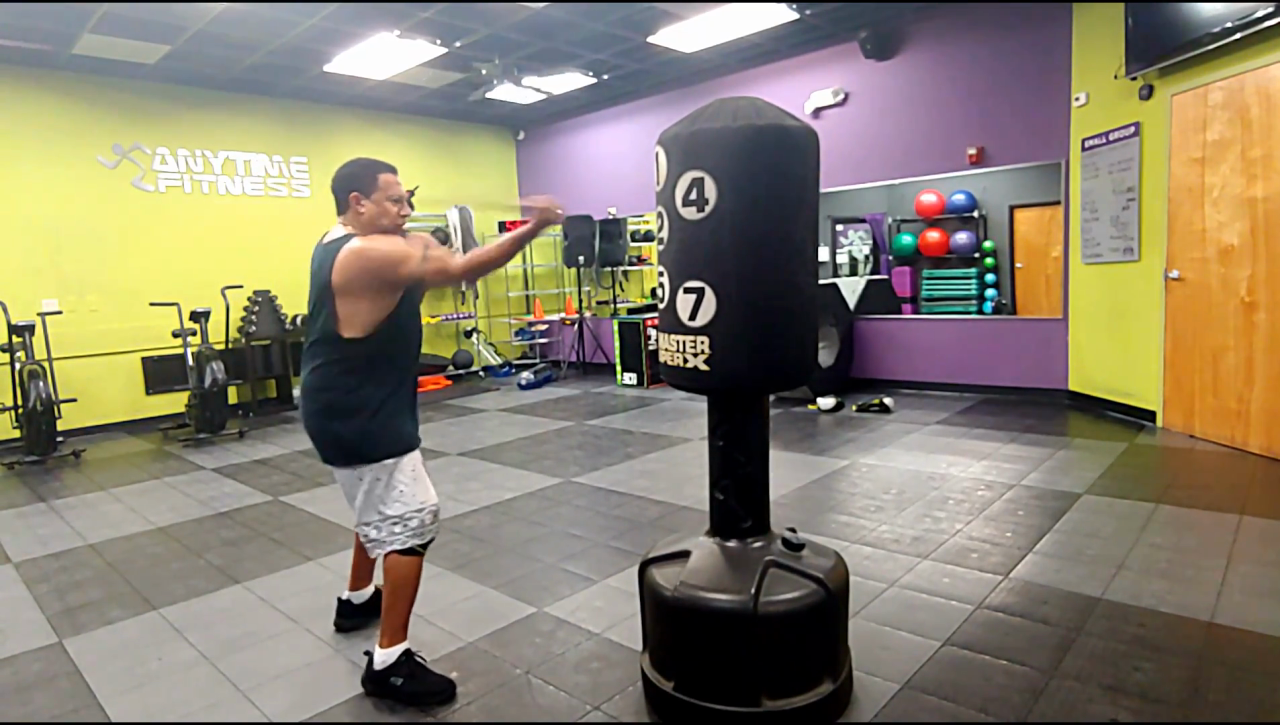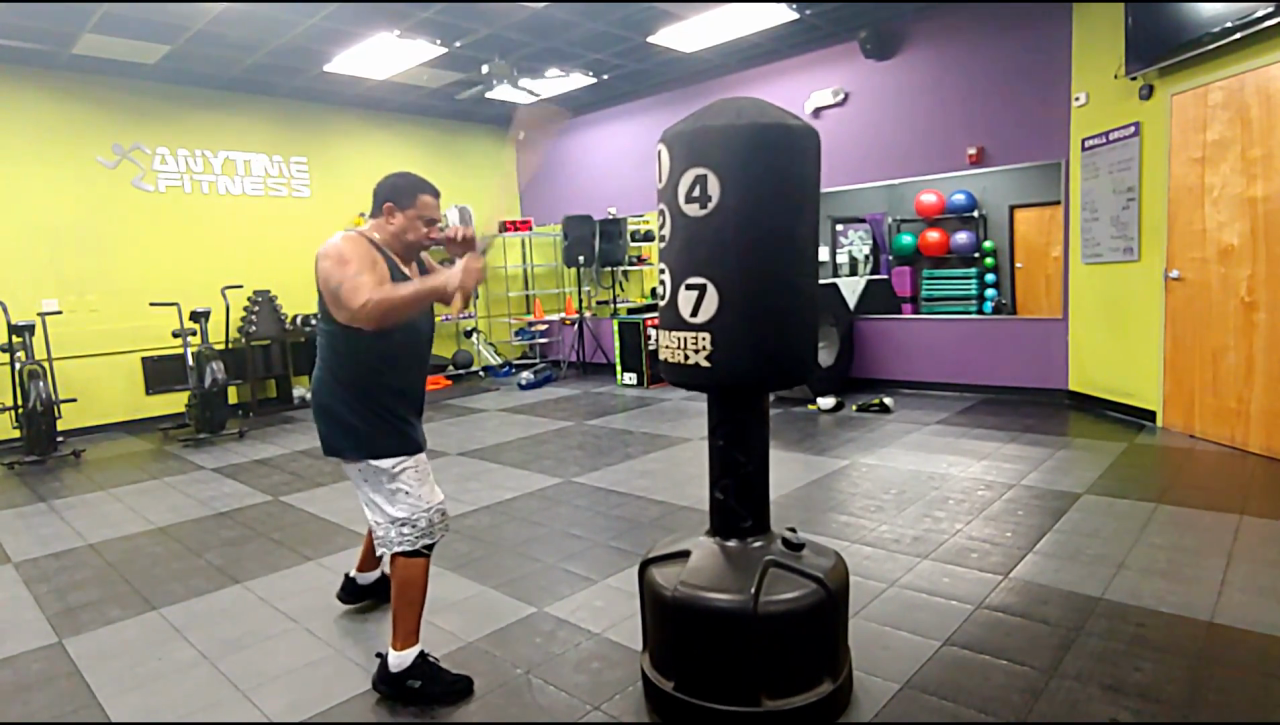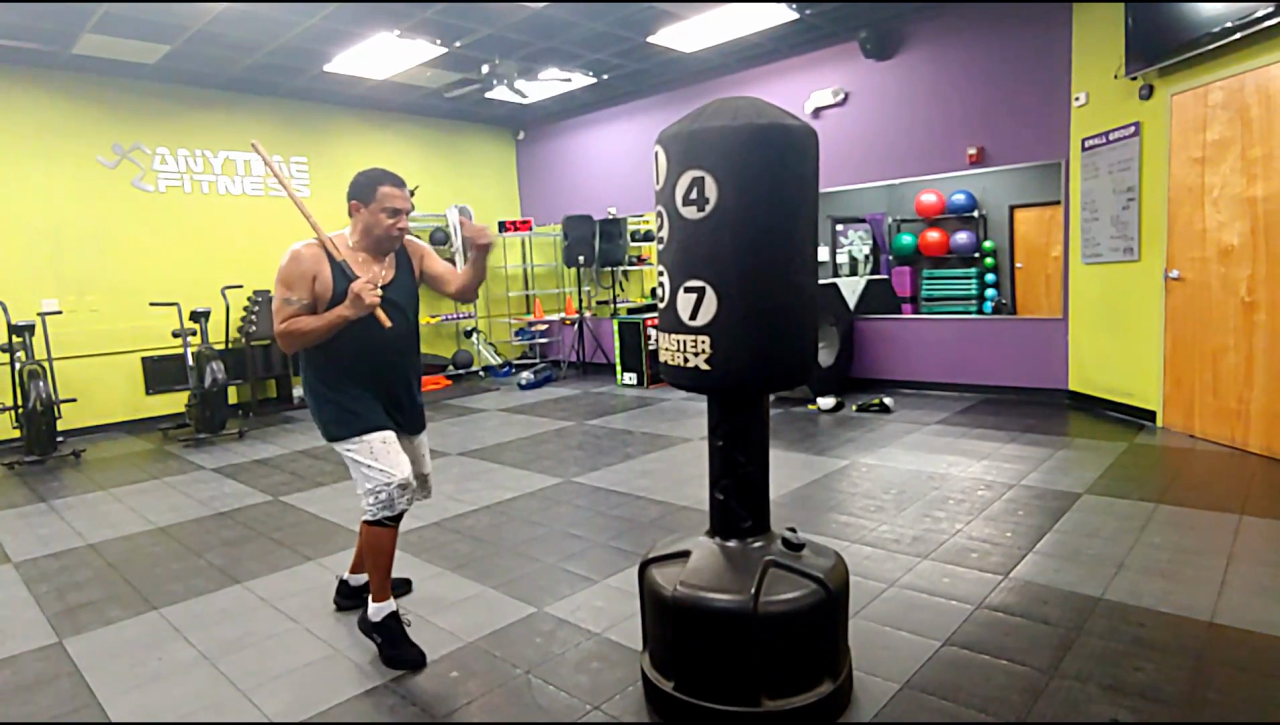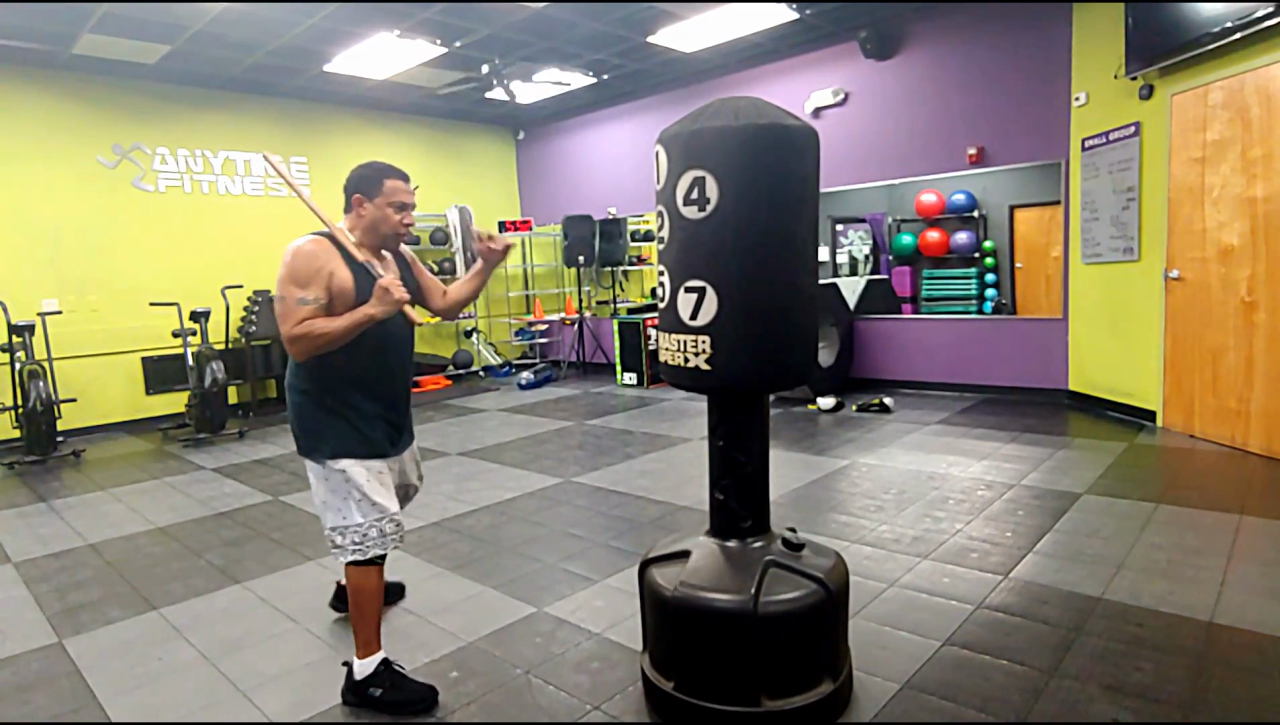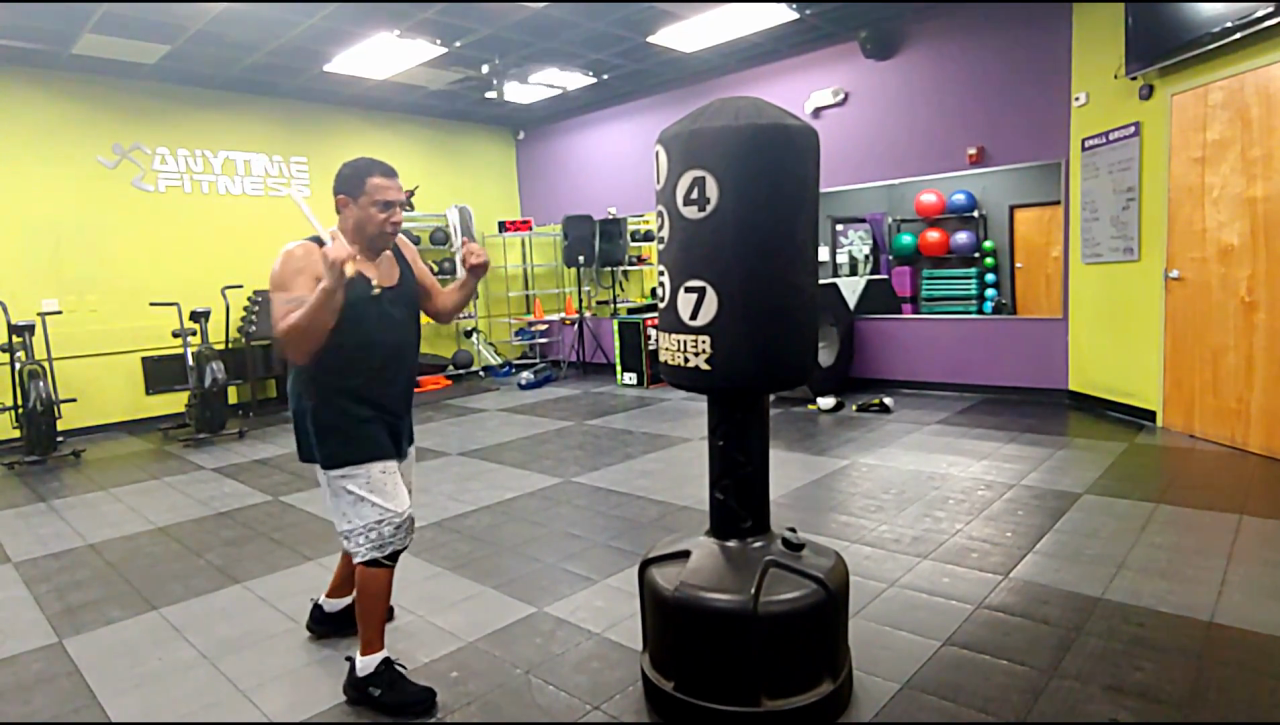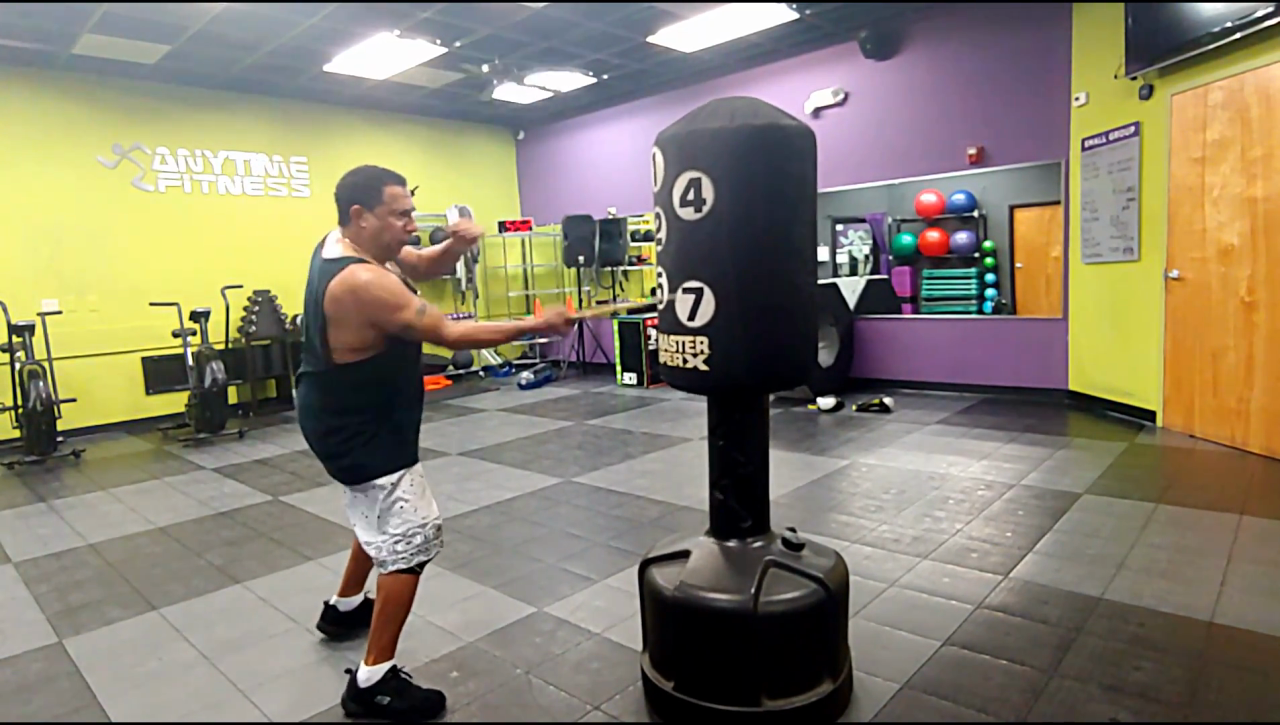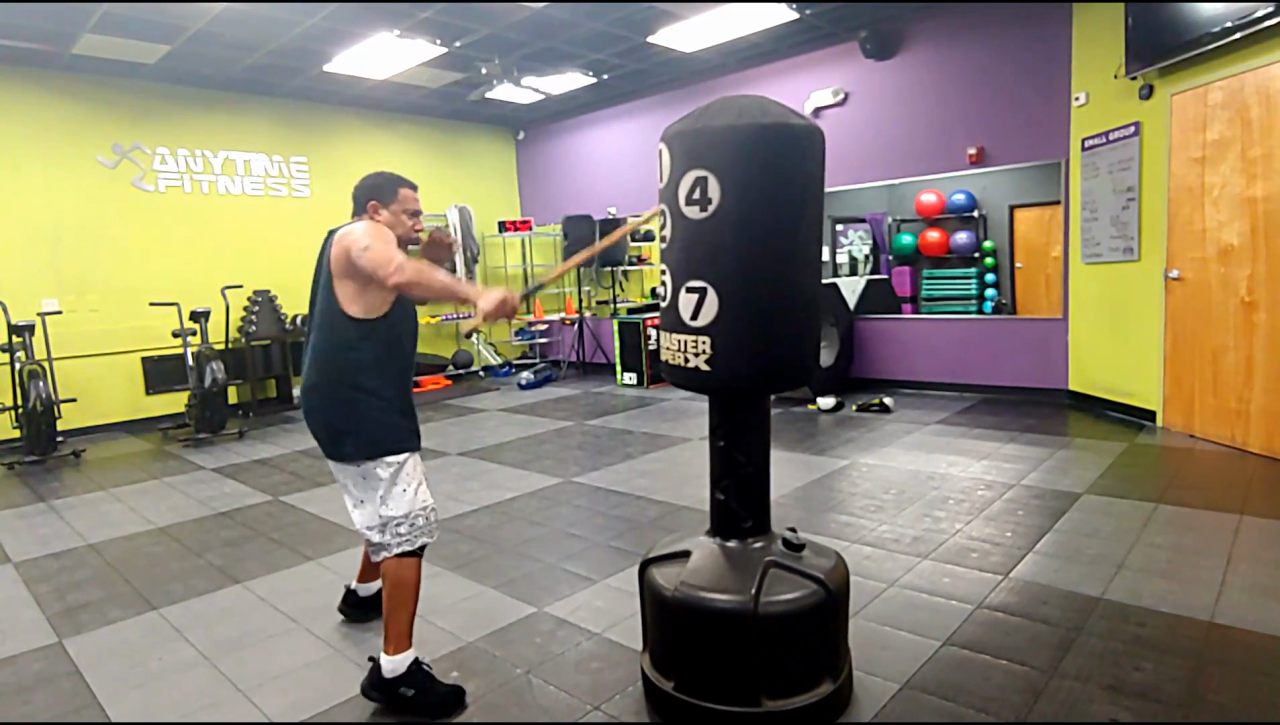
dt=0.4s
person 1, frame 1
left shoulder: (343, 248)
right shoulder: (371, 256)
right elbow: (461, 269)
left wrist: (413, 267)
right wrist: (529, 230)
left hip: (350, 407)
right hip: (358, 416)
left knee: (382, 506)
right knee: (412, 520)
left ankle: (357, 599)
right ankle: (389, 662)
person 1, frame 2
left shoulder: (408, 258)
right shoulder: (346, 249)
left elbow: (454, 294)
right elbow: (369, 310)
left wrist: (464, 258)
right wrist: (445, 280)
left hip: (387, 409)
right hip: (361, 414)
left knee: (394, 501)
right knee: (417, 518)
left ankle: (364, 578)
right ankle: (402, 665)
person 1, frame 3
left shoulder: (409, 250)
right shoulder: (307, 258)
left elbow: (461, 289)
right elbow: (285, 337)
left wrist: (478, 256)
right wrist: (348, 310)
left hip: (401, 398)
right hip: (346, 400)
left knee: (401, 487)
right knee: (389, 486)
left ankle: (358, 580)
right ankle: (379, 613)
person 1, frame 4
left shoulder: (398, 254)
right shoulder: (312, 255)
left elbow: (447, 303)
right elbow: (298, 341)
left wrist: (485, 265)
right wrist: (373, 310)
left hip: (385, 413)
right hip: (335, 417)
left knee: (394, 495)
right knee: (368, 529)
left ankle: (355, 589)
right ankle: (368, 673)
person 1, frame 5
left shoulder: (402, 251)
right shoulder: (303, 259)
left elbow: (442, 308)
right elbow: (295, 349)
left wrist: (470, 277)
right wrist: (331, 286)
left hip: (389, 416)
right hip: (338, 421)
left knee: (376, 521)
right knee: (384, 528)
left ankle: (334, 606)
right ankle: (369, 671)
person 1, frame 6
left shoulder: (352, 243)
right shoulder: (358, 282)
left elbow: (426, 264)
right elbow: (447, 334)
left wrist: (454, 245)
right wrist: (533, 326)
left hip: (354, 417)
right hip: (359, 431)
left knee: (384, 515)
right knee: (412, 538)
left ankle: (344, 608)
person 1, frame 7
left shoulder: (370, 249)
right shoulder: (361, 238)
left elbow: (412, 282)
right elbow: (403, 274)
left wrist: (442, 251)
right wrist: (480, 296)
left hip: (360, 405)
right hip: (357, 409)
left knee: (384, 507)
right knee: (406, 523)
left ankle: (363, 592)
right ankle: (395, 672)
